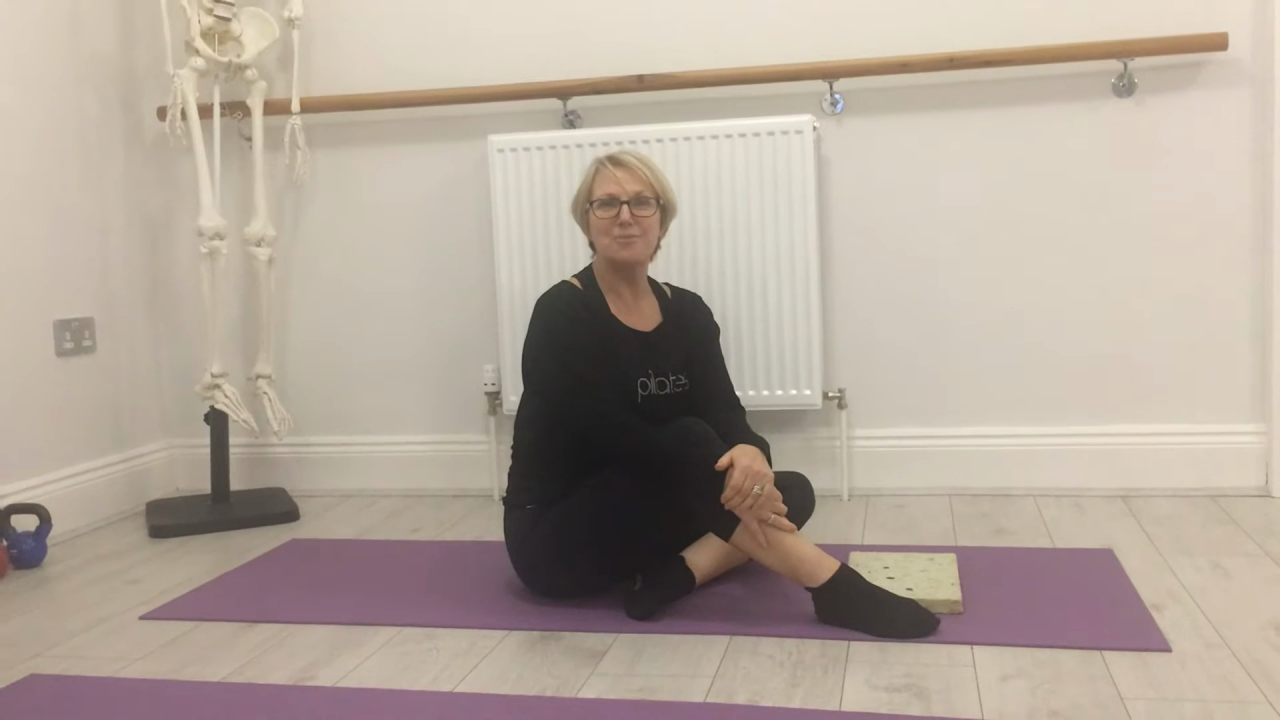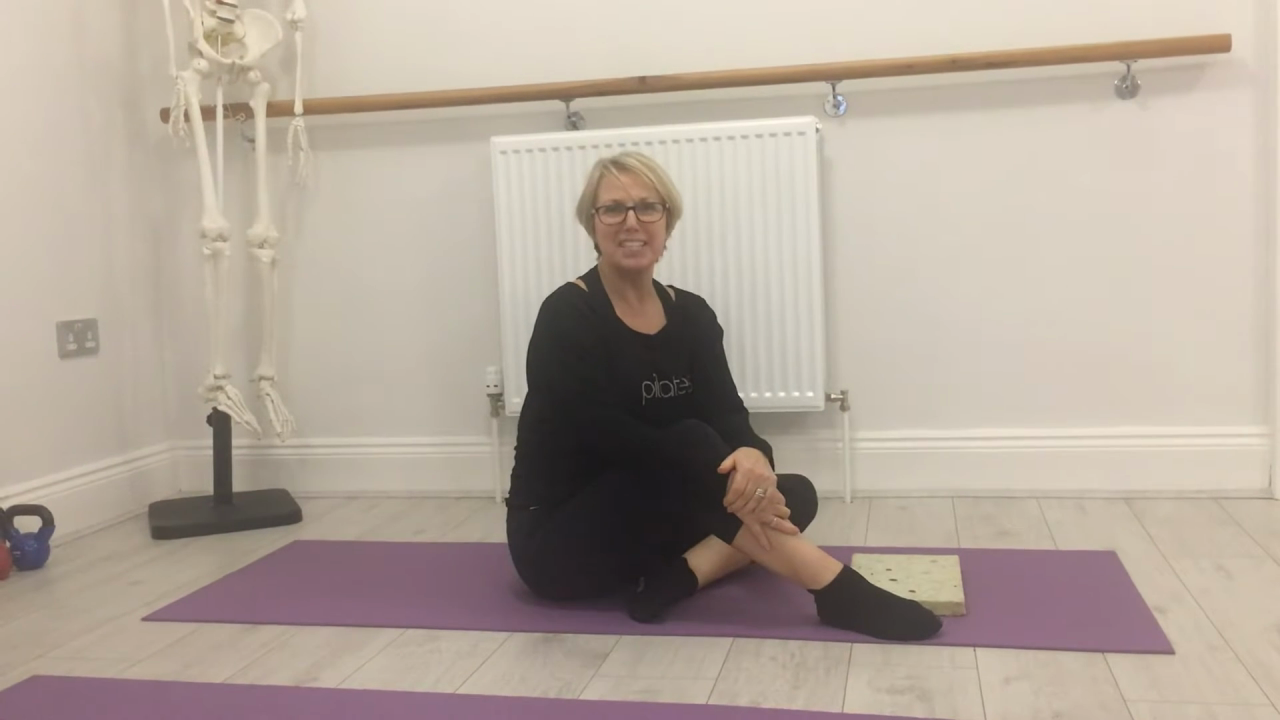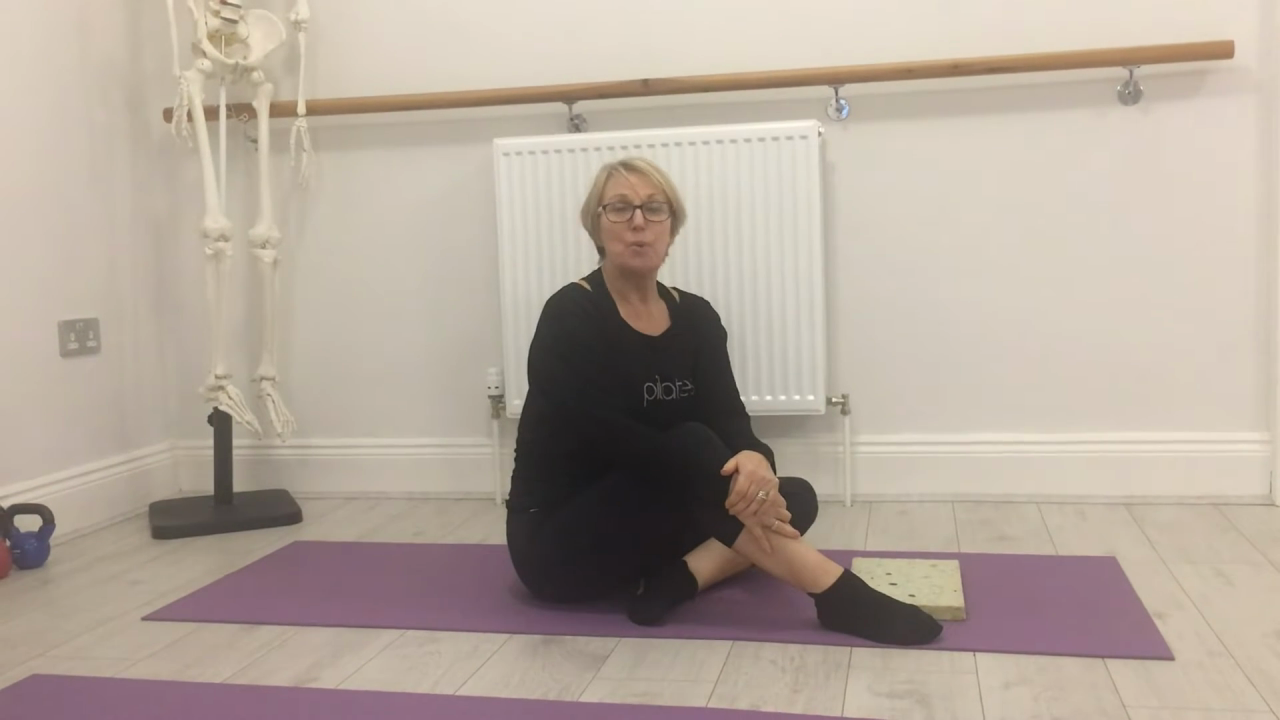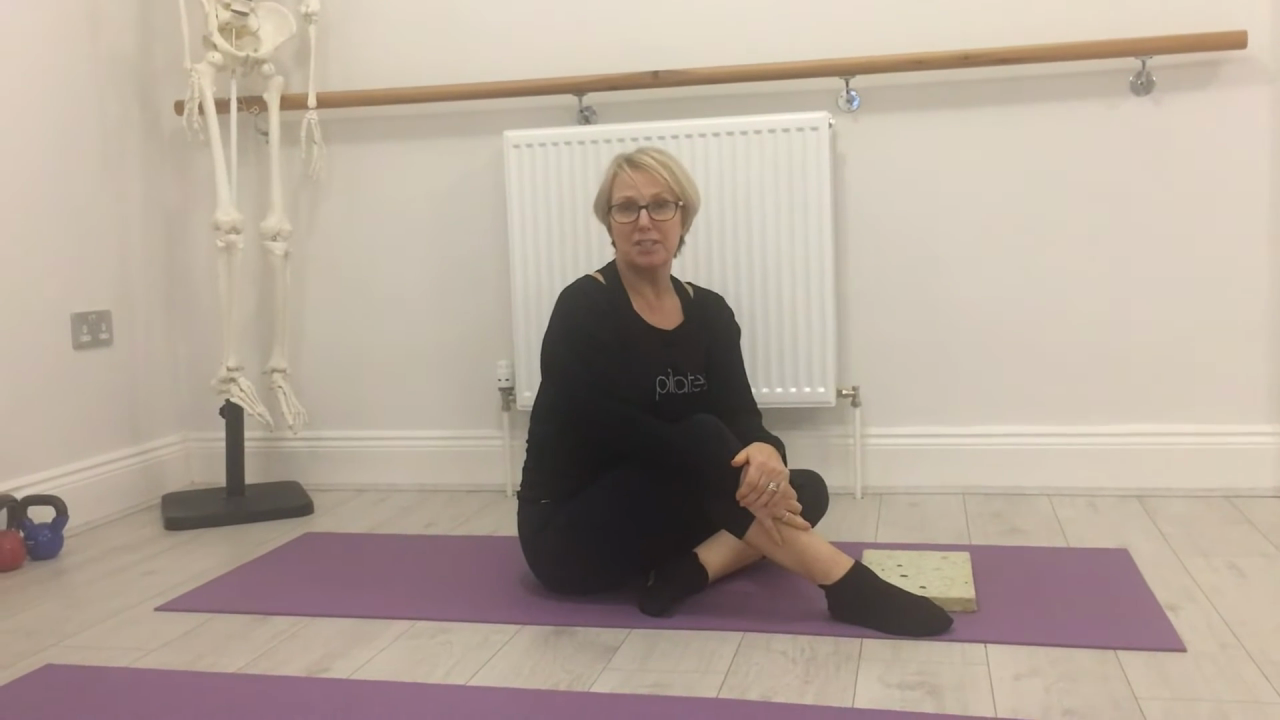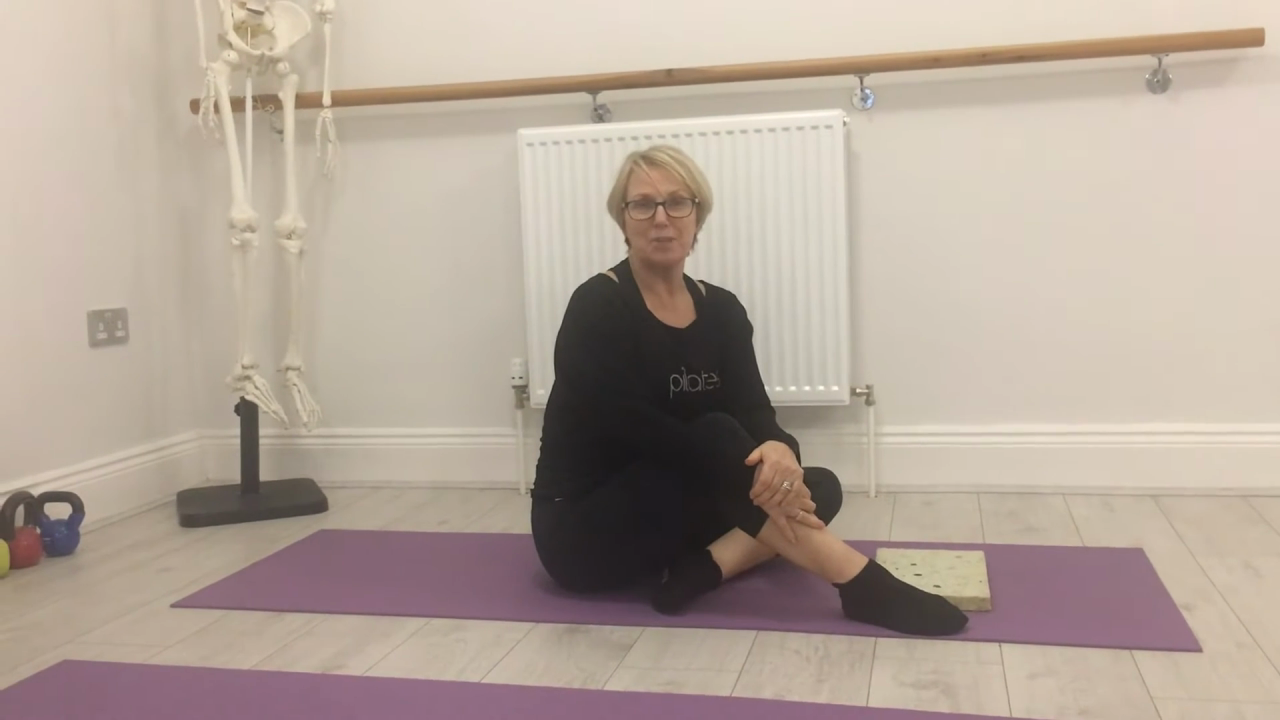
dt=1s
person 1, frame 1
left shoulder: (686, 311)
right shoulder: (561, 315)
left elbow: (722, 409)
right elbow: (610, 433)
left wrist: (749, 452)
right wrist: (725, 477)
left hip: (641, 514)
right hip: (553, 537)
left knee: (789, 492)
right knee: (690, 439)
right ankle: (834, 587)
person 1, frame 2
left shoulder: (691, 314)
right shoulder: (567, 317)
left elbow: (726, 413)
right elbow: (609, 435)
left wrist: (751, 455)
right wrist: (726, 481)
left hip: (646, 517)
right hip: (556, 538)
left knee: (792, 496)
right knee: (691, 443)
right ankle: (835, 589)
person 1, frame 3
left shoulder: (695, 316)
right shoulder: (570, 316)
left elbow: (727, 417)
right elbow: (611, 437)
left wrist: (753, 459)
right wrist: (726, 485)
left hip: (646, 517)
right hip: (555, 541)
left knee: (792, 498)
right knee: (691, 444)
right ankle: (835, 593)
person 1, frame 4
left shoulder: (709, 312)
right shoulder: (584, 310)
left elbow: (739, 415)
right elbow: (622, 429)
left wrist: (764, 452)
right wrist: (738, 478)
left hip: (656, 512)
right hip: (566, 532)
left knee: (803, 490)
right knee: (703, 437)
right ankle: (845, 584)
person 1, frame 5
left shoulder: (721, 310)
right shoulder: (598, 308)
left elbow: (754, 413)
right elbow: (635, 427)
left wrist: (778, 451)
right wrist: (750, 475)
left hip: (669, 510)
right hip: (580, 530)
left knee: (816, 489)
right knee: (716, 436)
right ankle: (859, 583)
